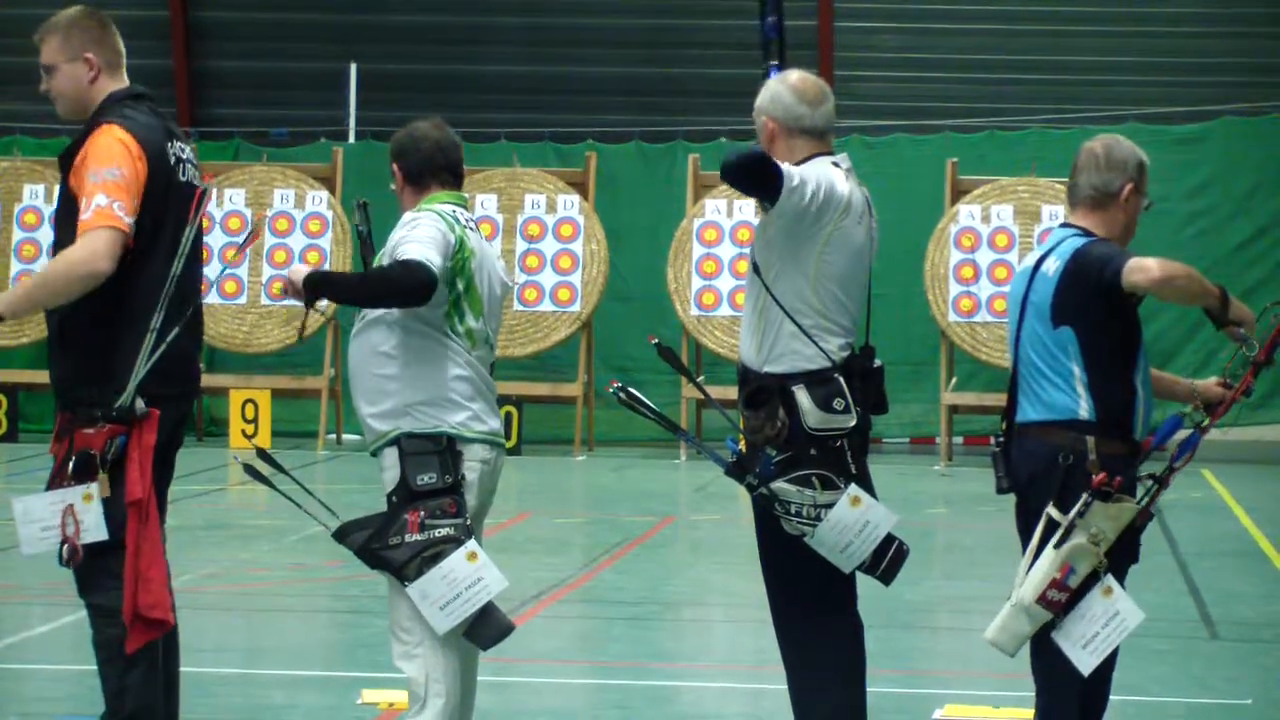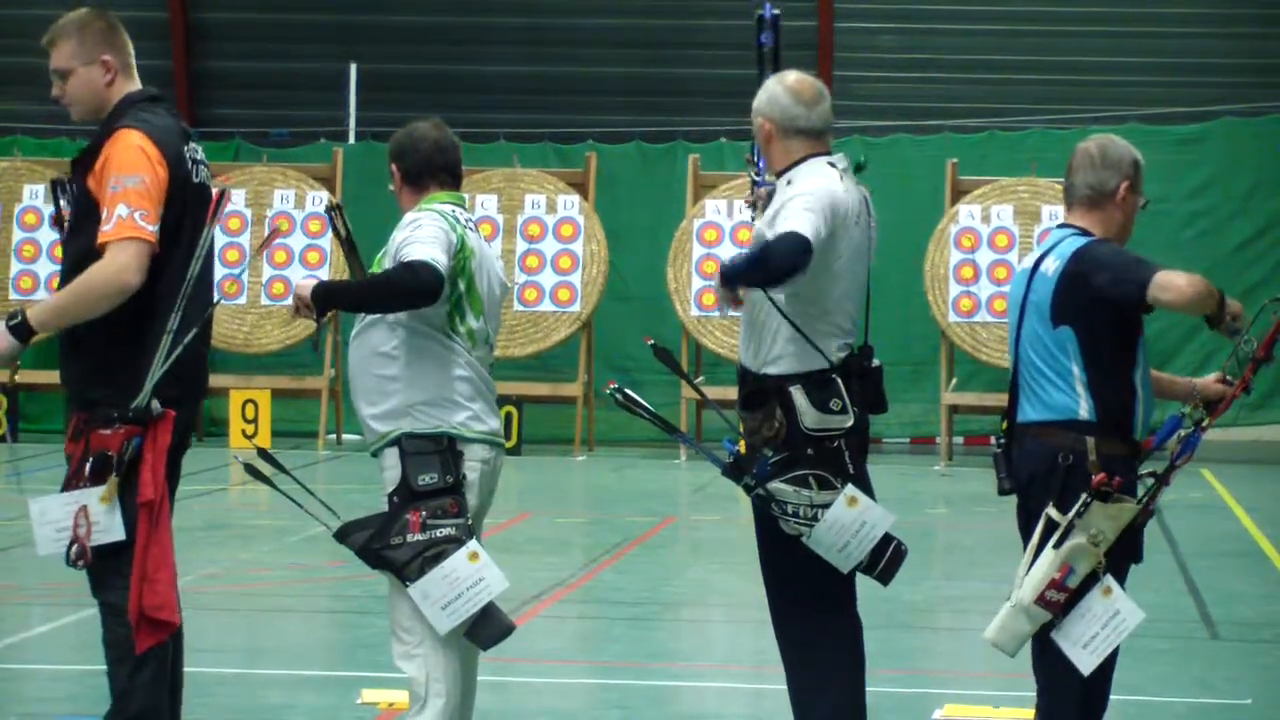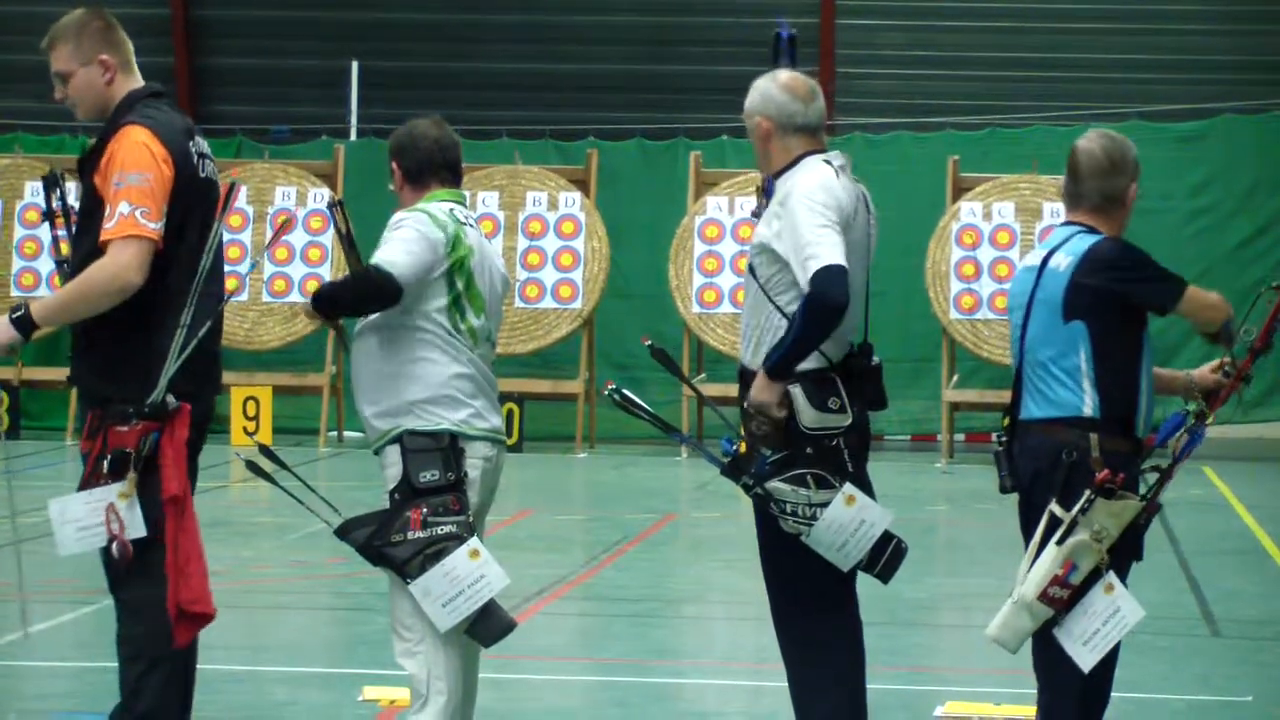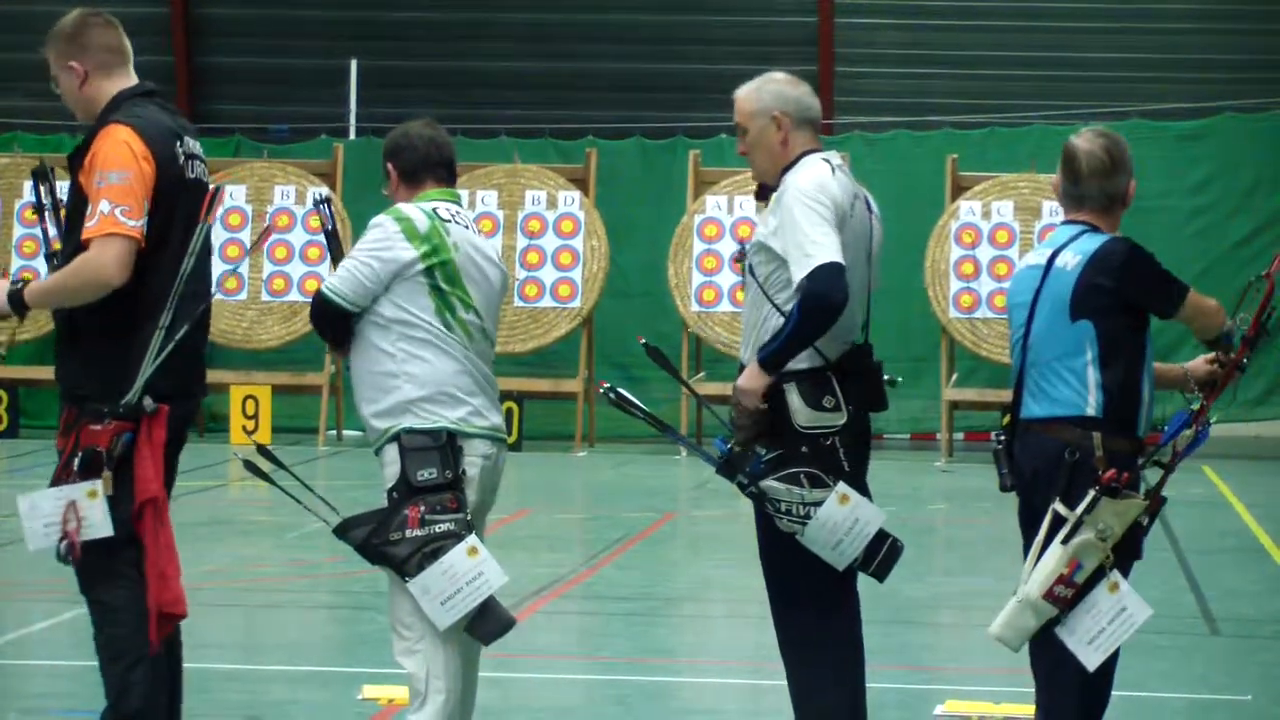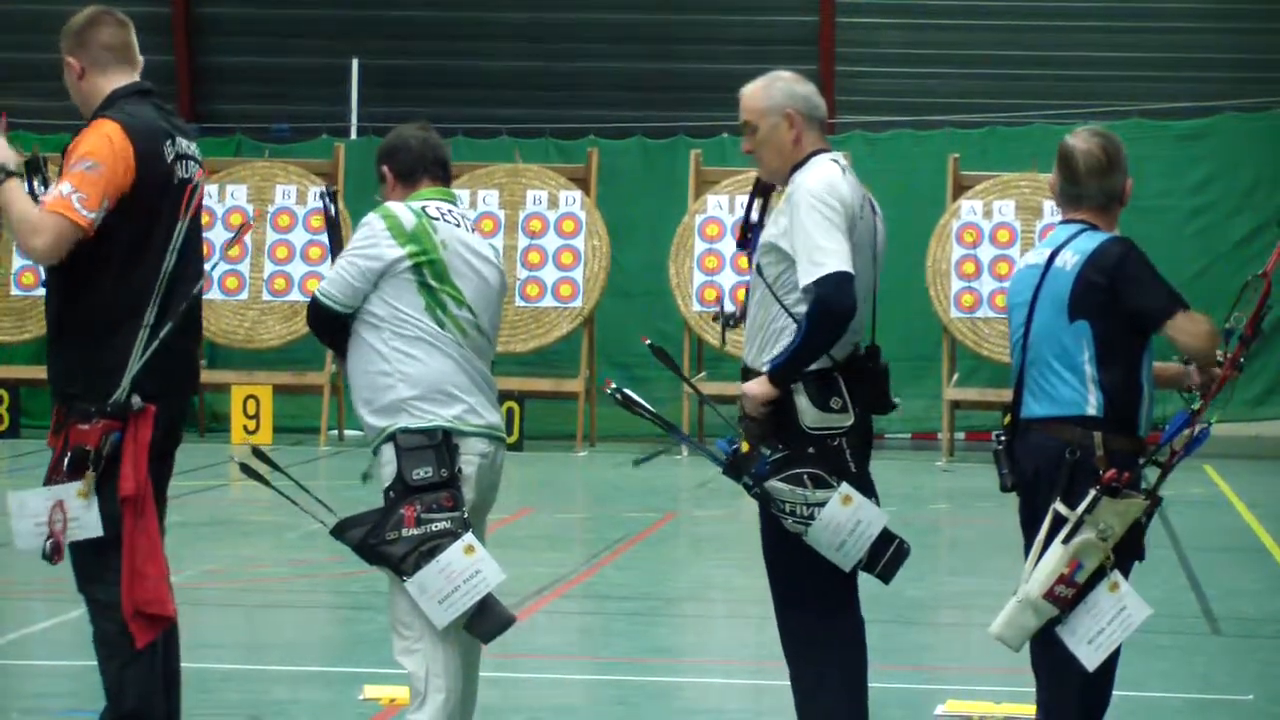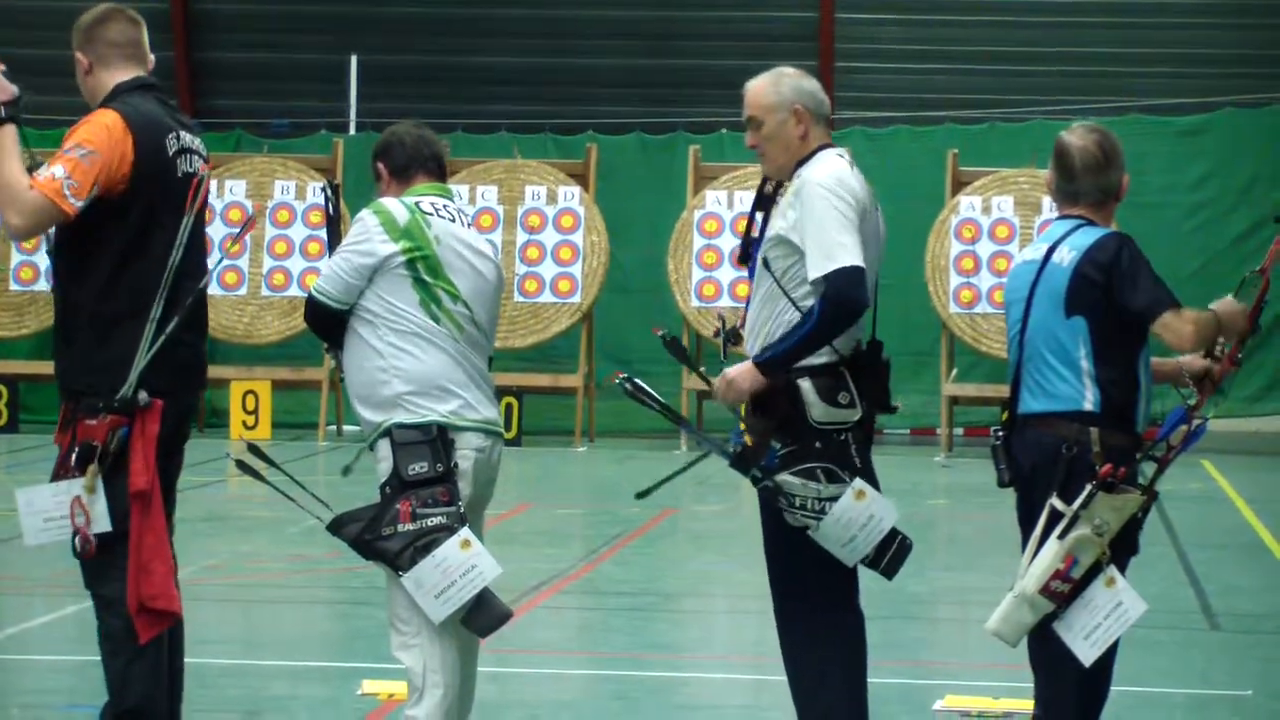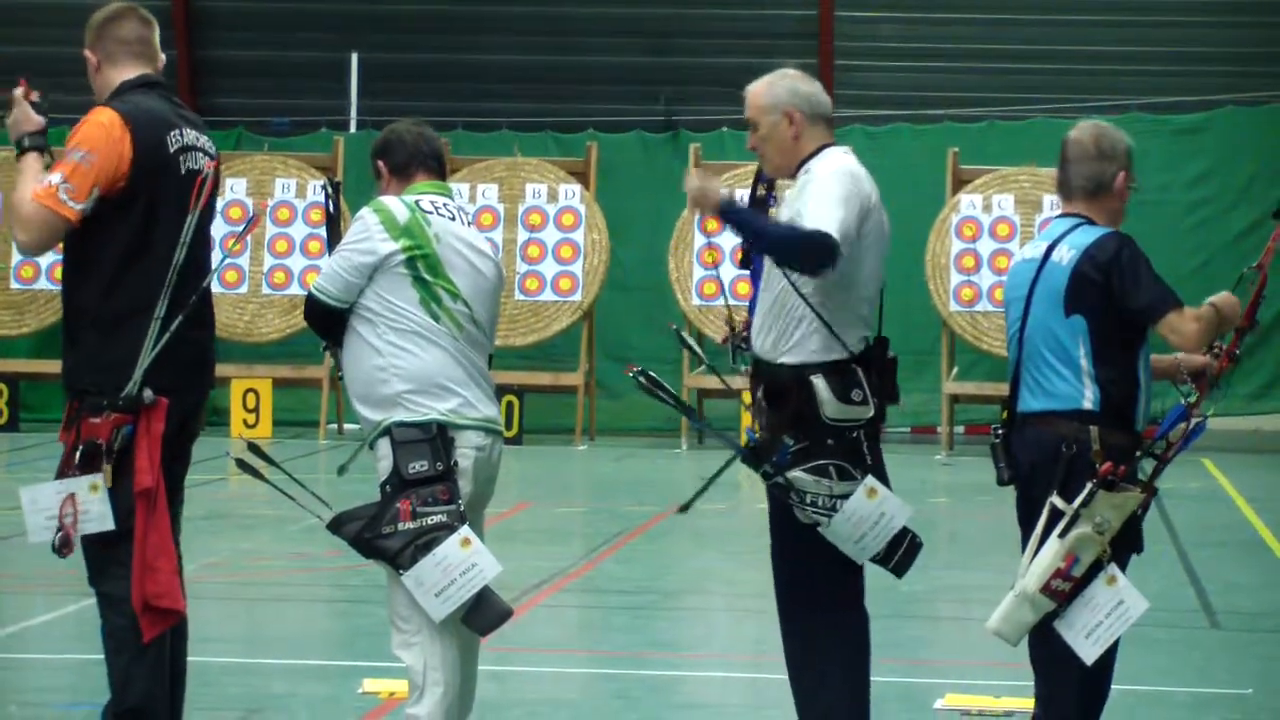
dt=0.4s
person 1, frame 1
left shoulder: (113, 138)
right shoulder: (165, 136)
left elbow: (96, 257)
left hip: (116, 393)
right hip: (153, 384)
left knee: (111, 575)
right knee: (138, 564)
person 1, frame 2
left shoulder: (130, 143)
right shoulder: (172, 136)
left elbow: (123, 270)
left hip: (129, 396)
right hip: (155, 387)
left knee: (124, 575)
right knee: (142, 567)
person 1, frame 3
left shoulder: (137, 139)
right shoulder: (179, 132)
left elbow: (126, 268)
right wrist: (84, 233)
left hip: (143, 394)
right hip: (166, 385)
left knee: (141, 570)
right knee: (155, 565)
person 1, frame 4
left shoulder: (121, 138)
right shoulder: (176, 133)
left elbow: (108, 265)
right wrist: (75, 219)
left hip: (121, 390)
right hip: (160, 382)
left knee: (114, 569)
right knee: (140, 560)
person 1, frame 5
left shoulder: (110, 134)
right shoulder: (176, 137)
right wrist: (63, 190)
left hip: (111, 388)
right hip: (158, 380)
left knee: (111, 569)
right knee: (137, 561)
person 1, frame 6
left shoulder: (112, 126)
right shoulder: (182, 133)
left hip: (118, 382)
right hip: (168, 375)
left knee: (118, 565)
right knee: (146, 556)
person 1, frame 7
left shoulder: (110, 124)
right shoulder: (194, 133)
left hip: (123, 379)
right hip: (178, 371)
left knee: (122, 561)
right knee: (153, 554)
person 2, frame 1
left shoulder: (815, 188)
right shoulder: (841, 186)
left elbow: (743, 169)
left wrist: (752, 155)
left hip: (803, 418)
right hip: (815, 407)
left knee: (812, 592)
right knee: (812, 590)
person 2, frame 2
left shoulder: (810, 188)
right shoulder: (840, 184)
left elbow: (789, 255)
left wrist: (731, 275)
left hip: (801, 416)
right hip: (819, 407)
left knee: (809, 592)
right knee: (816, 591)
person 2, frame 3
left shoulder: (806, 188)
right shoulder: (840, 183)
left elbow: (827, 294)
left wrist: (772, 372)
left hip: (802, 412)
left knee: (808, 589)
right knee: (819, 588)
person 2, frame 4
left shoulder: (804, 184)
right shoulder: (845, 186)
left elbow: (825, 293)
left wrist: (763, 366)
left hip: (805, 413)
right hip: (829, 406)
left knee: (807, 589)
right knee: (819, 586)
person 2, frame 5
left shoulder: (814, 186)
right shoulder: (842, 185)
left elbow: (836, 301)
left wrist: (774, 379)
left knee: (811, 590)
right knee: (817, 588)
person 2, frame 6
left shoulder: (822, 181)
right shoulder: (823, 181)
left elbow: (844, 297)
left wrist: (760, 367)
right wrist: (766, 372)
left hip: (813, 412)
right hip: (814, 405)
left knee: (814, 585)
right knee: (813, 584)
person 2, frame 7
left shoulder: (835, 172)
right shoulder: (830, 176)
left elbow: (815, 251)
left wrist: (726, 208)
left hip: (821, 410)
right hip: (814, 402)
left knee: (819, 584)
right knee: (813, 582)
person 3, frame 1
left shoulder: (428, 222)
right shoulder: (480, 244)
left elbow: (414, 281)
left wrist: (316, 282)
right hip: (465, 443)
left knee: (424, 615)
person 3, frame 2
left shoulder: (428, 222)
right shoulder: (478, 242)
left elbow: (420, 282)
left wrist: (323, 293)
right hip: (464, 444)
left knee: (424, 615)
person 3, frame 3
left shoulder: (424, 221)
right shoulder: (480, 242)
left elbow: (373, 286)
left wrist: (323, 299)
right wrist: (360, 317)
right hip: (468, 442)
left knee: (424, 613)
person 3, frame 4
left shoulder: (403, 224)
right shoulder: (482, 245)
left elbow: (328, 312)
left wrist: (355, 343)
right wrist: (381, 337)
right hip: (474, 442)
left knee: (424, 614)
person 3, frame 5
left shoulder: (391, 222)
right shoulder: (482, 247)
left elbow: (323, 316)
left wrist: (364, 345)
right hip: (477, 442)
left knee: (425, 615)
person 3, frame 6
left shoulder: (386, 219)
right shoulder: (479, 243)
left elbow: (319, 312)
left wrist: (362, 340)
right hip: (475, 437)
left knee: (421, 610)
person 3, frame 7
left shoulder: (386, 216)
right shoulder: (478, 240)
left elbow: (319, 310)
left wrist: (363, 336)
right hip: (475, 436)
left knee: (422, 608)
person 4, frame 1
left shoulder: (1049, 258)
right shoulder: (1087, 259)
right elbow: (1155, 274)
left wrist: (1190, 390)
right wrist: (1223, 303)
left hip: (1050, 458)
right hip: (1082, 465)
left knee: (1066, 613)
person 4, frame 2
left shoulder: (1044, 260)
right shoulder: (1092, 259)
right elbow: (1181, 290)
left wrist: (1190, 389)
right wrist: (1221, 304)
left hip: (1048, 457)
right hip: (1083, 464)
left knee: (1064, 609)
person 4, frame 3
left shoulder: (1035, 263)
right shoulder: (1106, 257)
right elbow: (1210, 312)
left wrist: (1187, 382)
right wrist: (1219, 318)
left hip: (1044, 453)
right hip: (1086, 461)
person 4, frame 4
left shoulder: (1033, 264)
right shoulder: (1114, 258)
right elbow: (1209, 319)
left wrist: (1181, 376)
right wrist: (1221, 328)
left hip: (1041, 450)
right hip: (1088, 459)
person 4, frame 5
left shoulder: (1032, 262)
right shoulder: (1111, 256)
right elbow: (1195, 336)
left wrist: (1177, 375)
right wrist: (1204, 360)
left hip: (1041, 450)
right hip: (1089, 458)
person 4, frame 6
left shoulder: (1030, 257)
right shoulder: (1107, 251)
right elbow: (1184, 331)
left wrist: (1176, 370)
right wrist: (1223, 317)
left hip: (1038, 445)
right hip: (1087, 454)
person 4, frame 7
left shoulder: (1030, 255)
right shoulder: (1107, 251)
right elbow: (1188, 332)
left wrist: (1176, 366)
right wrist: (1221, 310)
left hip: (1038, 443)
right hip: (1086, 452)
